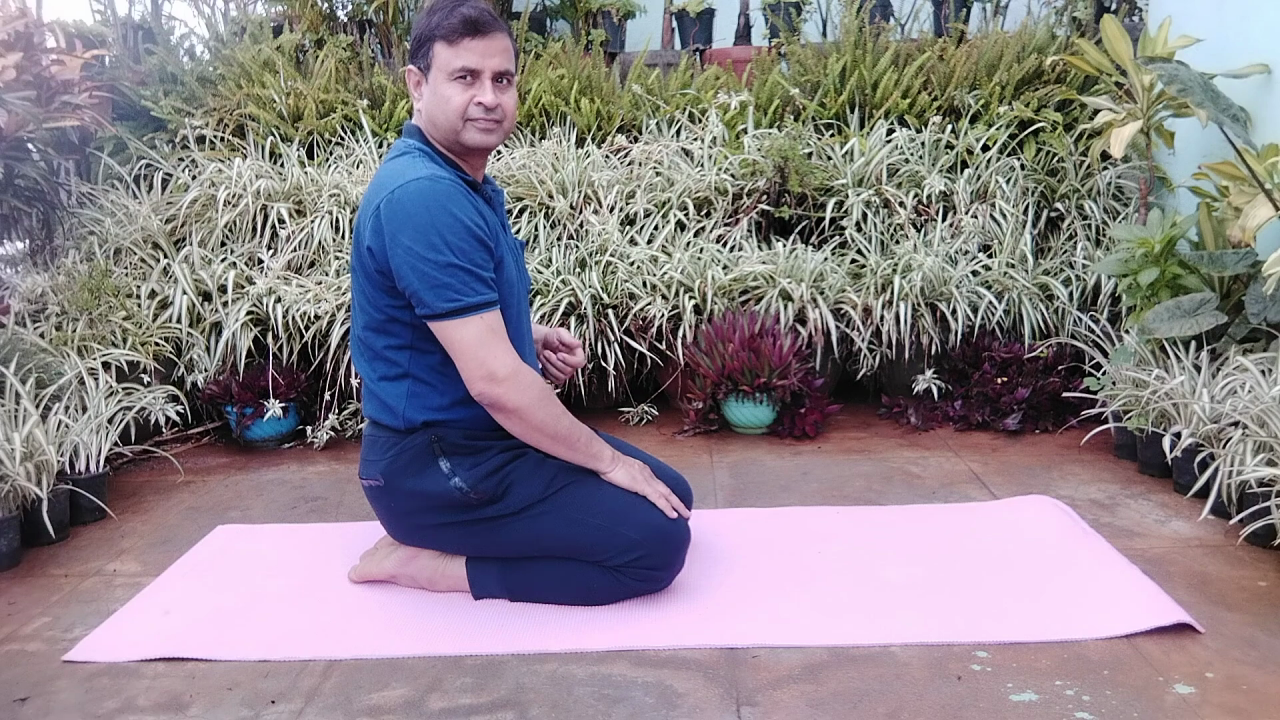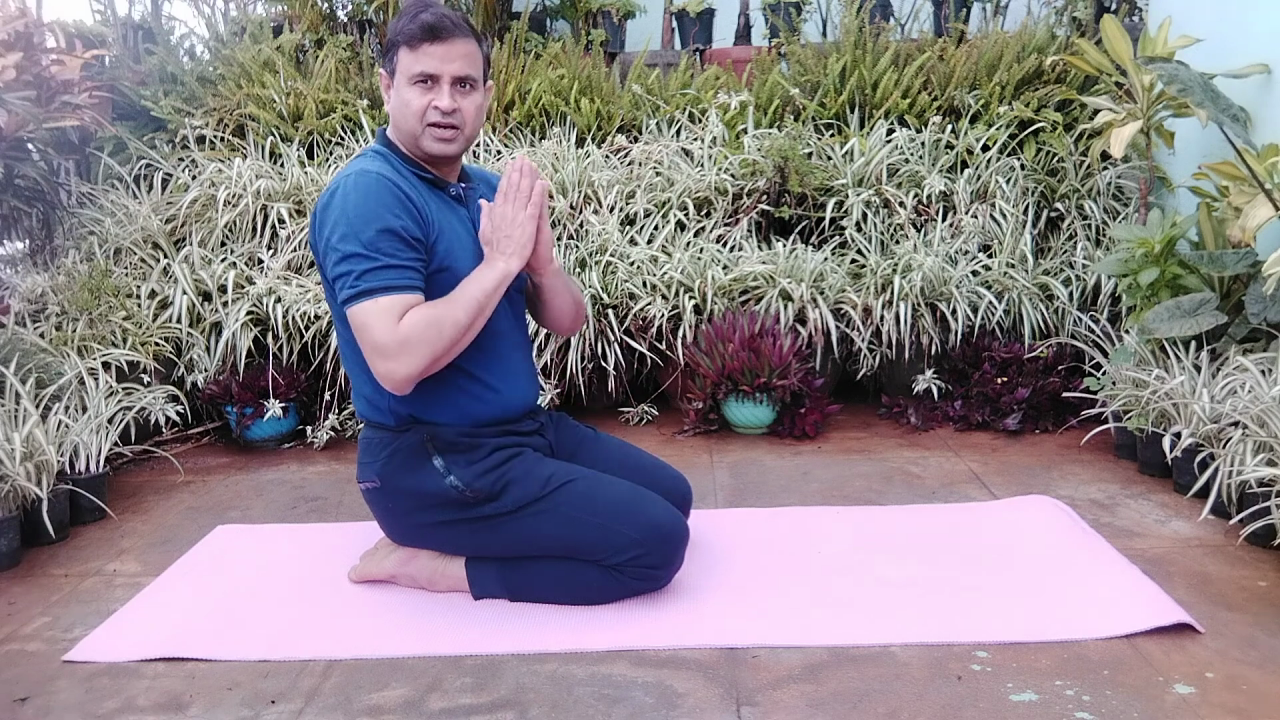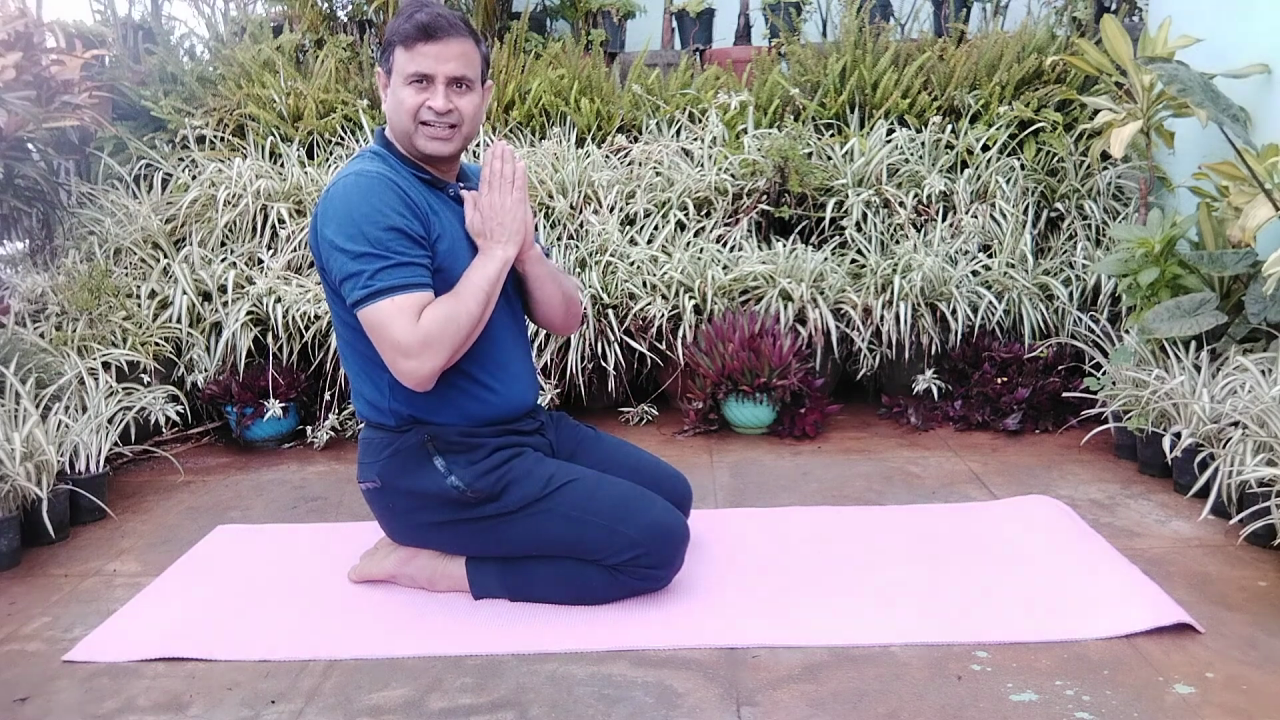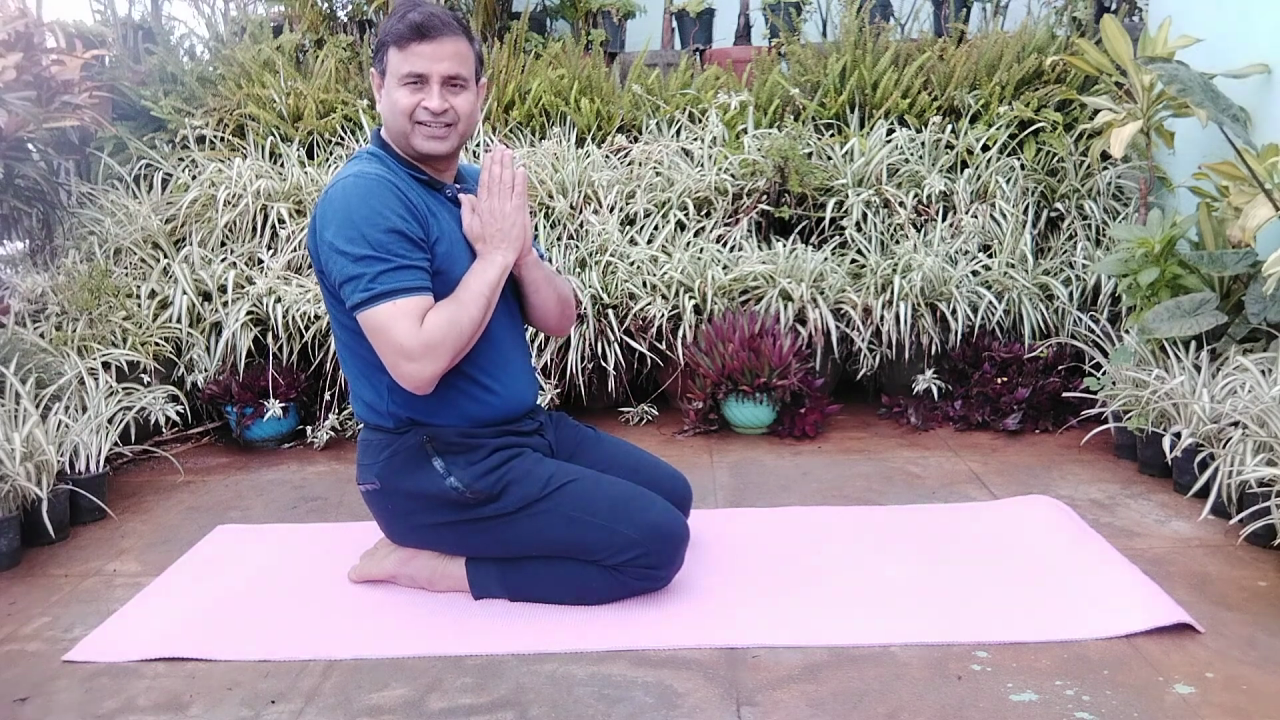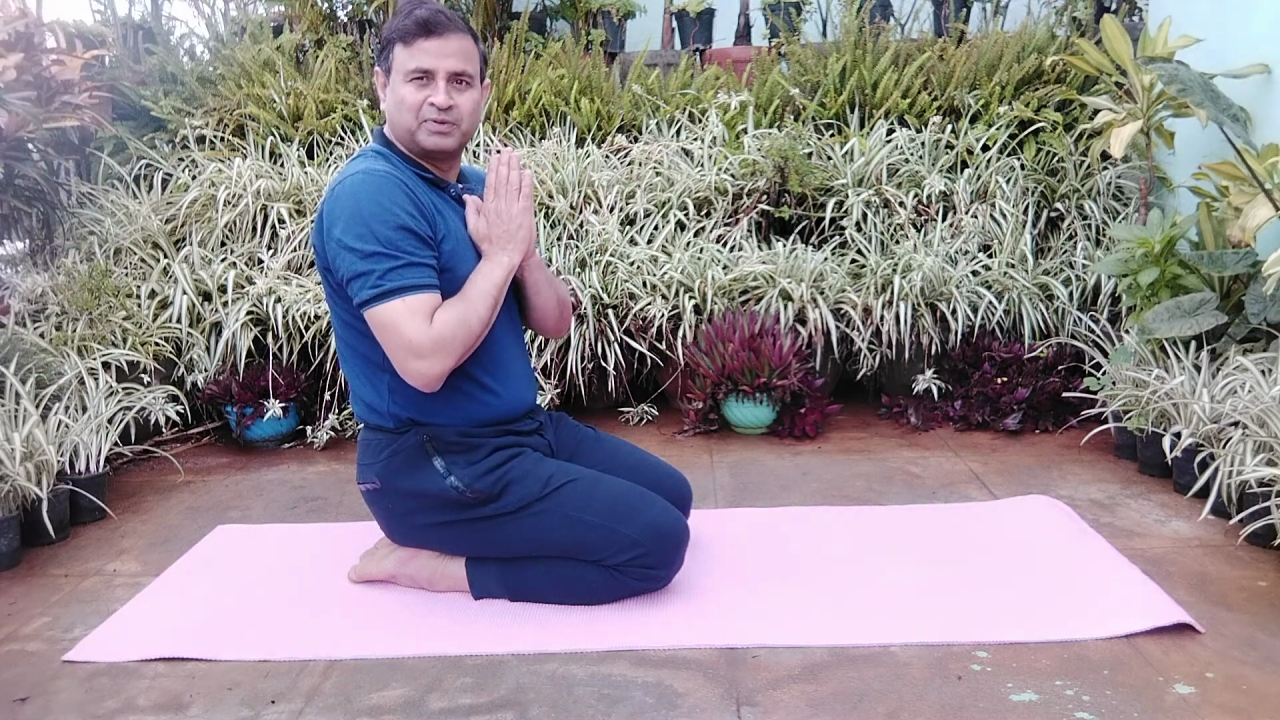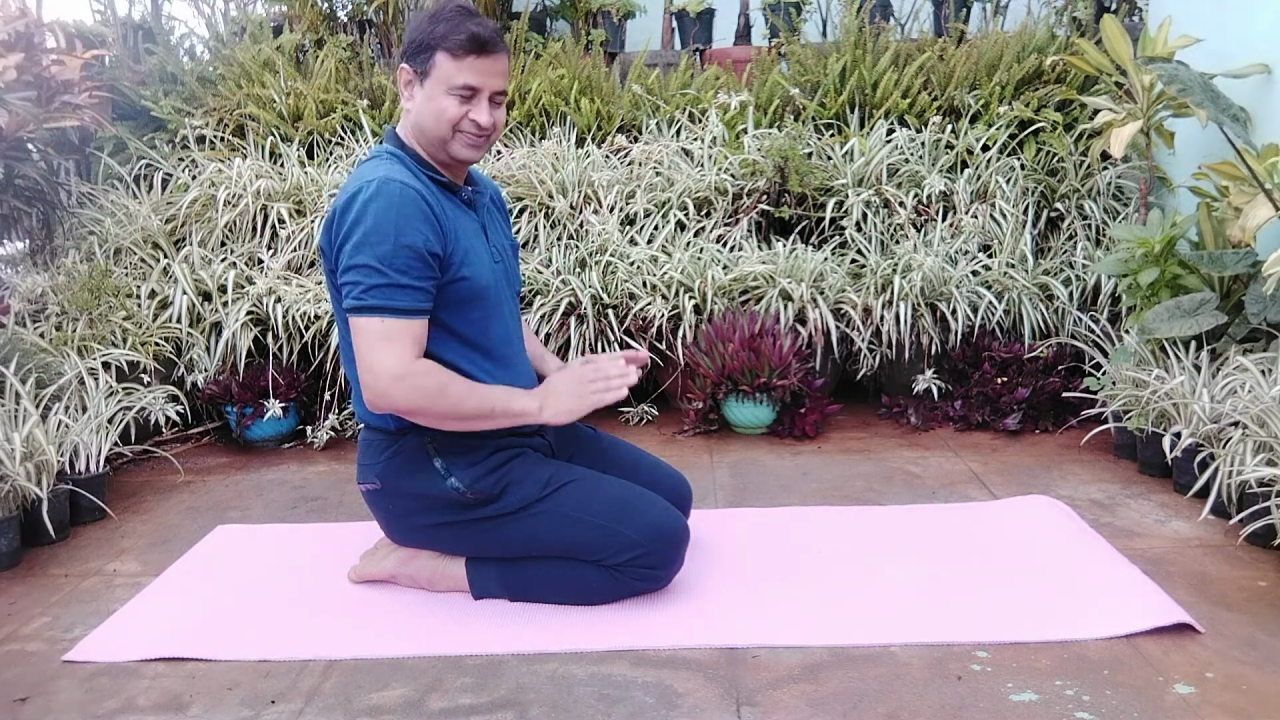
dt=0.7s
person 1, frame 1
left shoulder: (470, 185)
right shoulder: (423, 197)
right elbow: (495, 381)
left wrist: (531, 340)
right wrist: (608, 460)
left hip: (490, 437)
right hip: (437, 466)
left knee: (671, 497)
right knee: (658, 542)
left ankle: (440, 543)
right ankle: (430, 562)
person 1, frame 2
left shoulder: (486, 189)
right shoulder: (366, 196)
left elbow: (567, 322)
right elbow: (398, 363)
left wrist: (538, 252)
right wrist: (503, 259)
left hip: (520, 427)
right hip: (431, 465)
left knee: (671, 495)
right knee: (656, 542)
left ankle: (449, 543)
right ankle: (428, 562)
person 1, frame 3
left shoulder: (481, 188)
right shoulder: (365, 196)
left elbow: (565, 319)
right elbow: (417, 360)
left wrist: (524, 245)
right wrist: (496, 248)
left hip: (523, 426)
right hip: (432, 464)
left knee: (671, 495)
right knee: (657, 541)
left ankle: (438, 547)
right ankle: (429, 562)
person 1, frame 4
left shoulder: (478, 189)
right shoulder: (363, 199)
left elbow: (559, 320)
right elbow: (417, 363)
left wrist: (521, 249)
right wrist: (495, 253)
right hip: (432, 465)
left knee: (671, 495)
right knee: (657, 542)
left ankle: (450, 545)
right ankle: (428, 561)
person 1, frame 5
left shoulder: (480, 188)
right shoulder: (369, 195)
left elbow: (555, 323)
right elbow: (426, 361)
left wrist: (523, 250)
right wrist: (500, 254)
right hip: (432, 464)
left knee: (670, 495)
right knee: (656, 541)
left ankle: (435, 546)
right ankle: (425, 562)
person 1, frame 6
left shoulder: (481, 191)
right shoulder: (387, 199)
right elbow: (390, 382)
left wrist: (558, 373)
right wrist: (538, 400)
left hip: (508, 432)
right hip: (436, 467)
left knee: (669, 494)
right knee: (657, 542)
left ankle: (441, 544)
right ankle: (427, 562)
